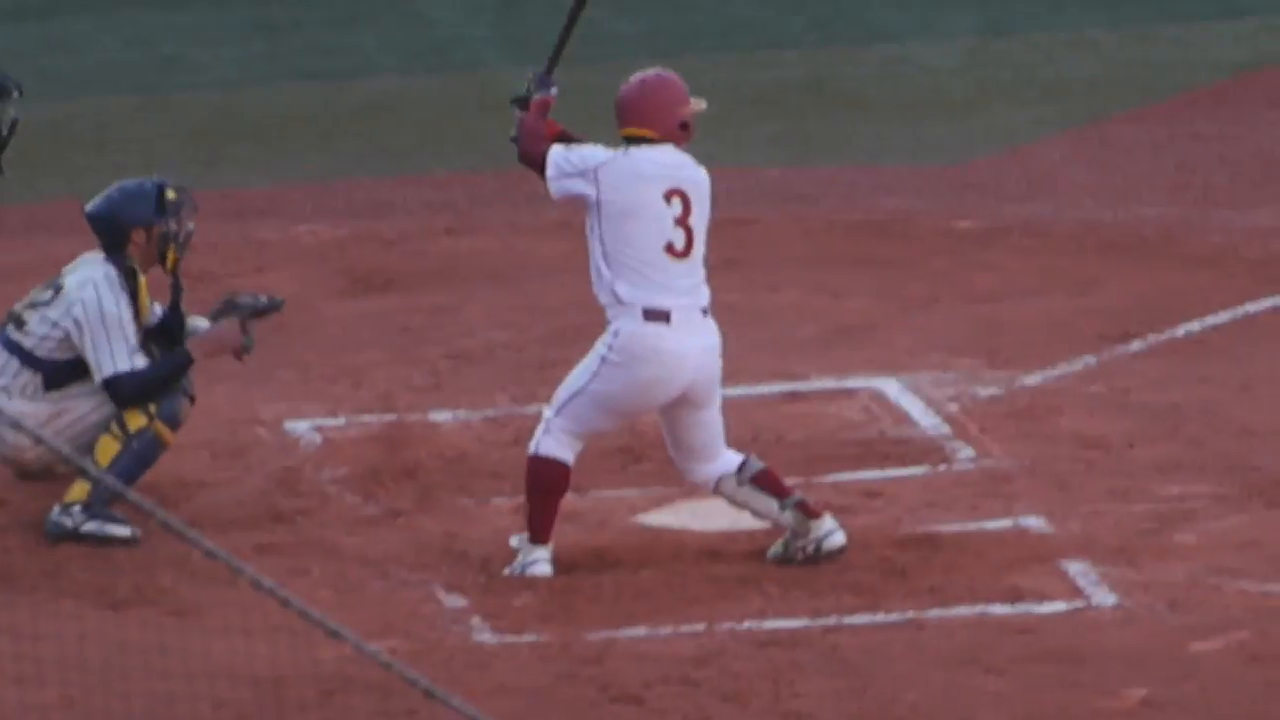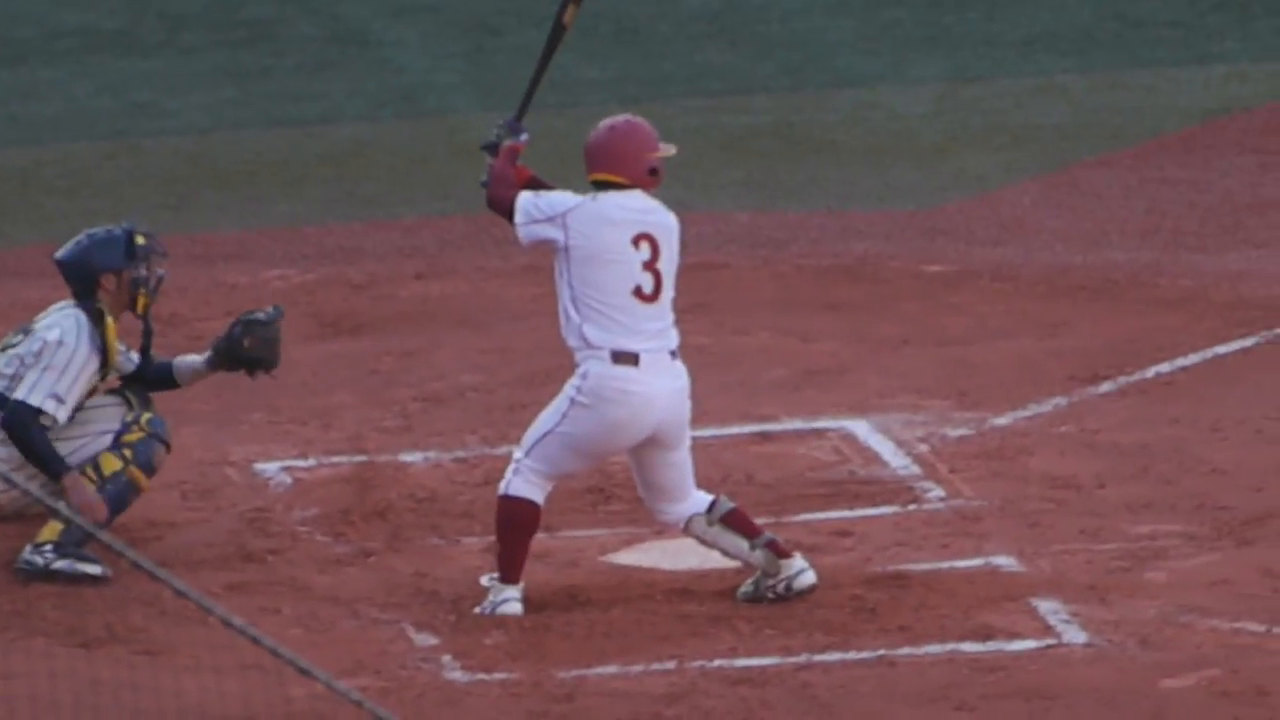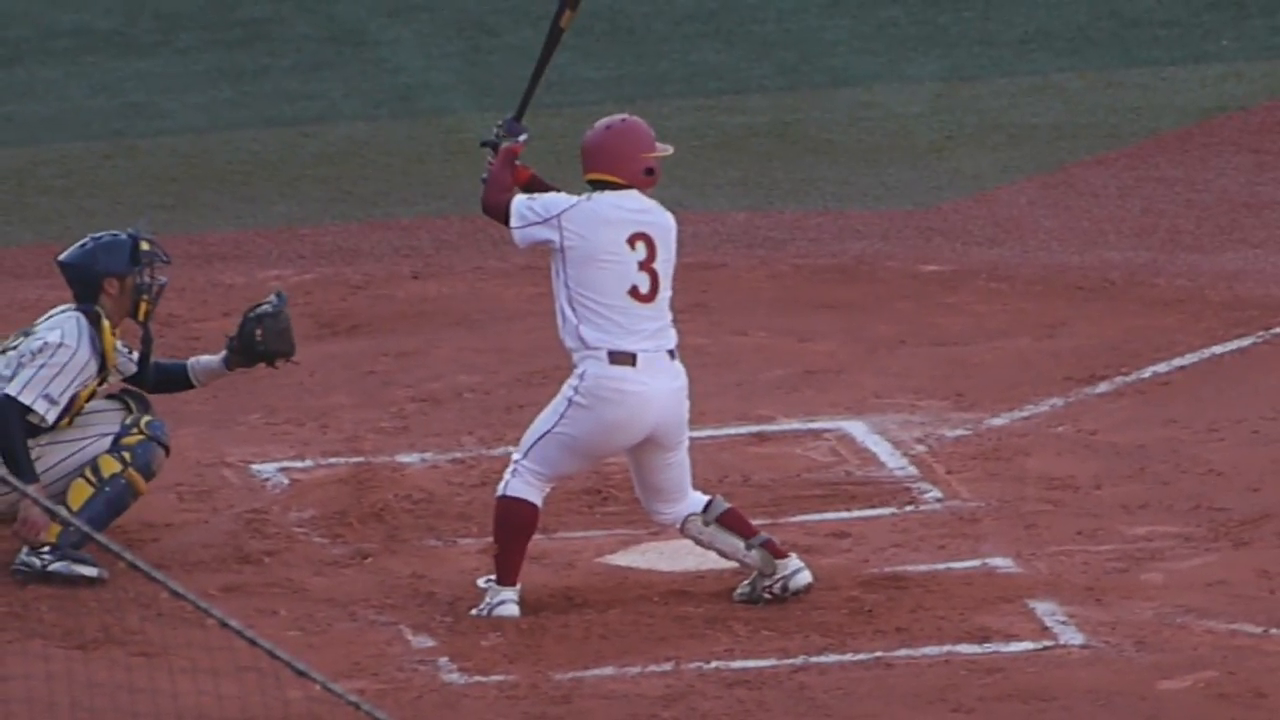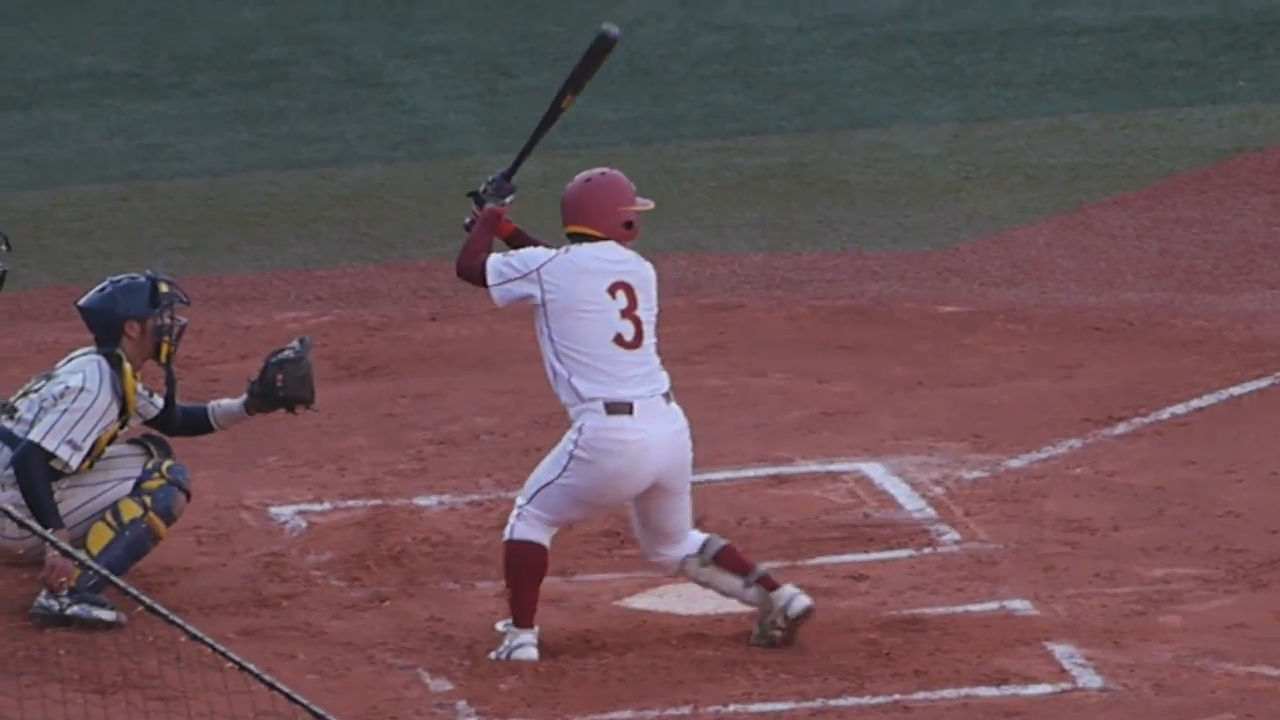
dt=0.3s
person 1, frame 1
left shoulder: (609, 168)
right shoulder: (695, 174)
left elbow: (530, 150)
left wrist: (538, 104)
right wrist: (556, 131)
left hip: (643, 340)
right hip: (702, 342)
left knee: (558, 431)
right knee: (708, 461)
left ankle: (535, 551)
right ankle: (814, 524)
person 1, frame 2
left shoulder: (577, 213)
right shoulder: (664, 220)
left elbow: (499, 196)
left wrist: (508, 148)
right wrist: (527, 177)
left hip: (612, 383)
right hip: (670, 383)
left knee: (527, 474)
right knee: (678, 500)
left ankle: (506, 592)
right ankle: (784, 564)
person 1, frame 3
left shoulder: (569, 215)
right shoulder: (661, 219)
left elbow: (493, 204)
left wrist: (507, 150)
right wrist: (524, 175)
left hip: (609, 384)
right hip: (669, 383)
left knee: (525, 475)
right knee: (674, 503)
left ankle: (503, 592)
right ankle: (780, 565)
person 1, frame 4
left shoulder: (547, 267)
right shoulder: (639, 269)
left elbow: (468, 266)
left wrist: (489, 214)
right wrist: (507, 228)
left hip: (609, 437)
right hip: (669, 430)
left knee: (531, 518)
right knee: (675, 544)
left ankle: (522, 636)
right ankle: (779, 598)
person 2, frame 1
left shoulder: (106, 272)
right shoulder: (105, 290)
left elbow: (163, 326)
right elbow: (122, 392)
left wrist: (209, 330)
right wrist: (197, 350)
left knee: (156, 361)
right knee: (169, 393)
left ankle: (53, 457)
right ankle: (80, 510)
person 2, frame 2
left shoulder: (81, 320)
right shoulder: (74, 333)
left elbow: (144, 374)
left wrist: (213, 361)
right wrist: (71, 482)
left knee: (130, 401)
right knee: (147, 433)
left ankle: (39, 496)
right ankle: (53, 549)
person 2, frame 3
left shoulder: (86, 326)
right shoulder: (75, 339)
left elbow: (153, 377)
left wrist: (229, 360)
right wrist: (32, 492)
left knee: (131, 409)
right knee: (146, 439)
right ankle: (49, 549)
person 2, frame 4
left shoulder: (107, 370)
right shoulder: (97, 383)
left elbow: (175, 420)
left wrist: (250, 405)
right wrist: (56, 539)
left knee: (151, 454)
right knee: (168, 482)
right ankle: (70, 593)
